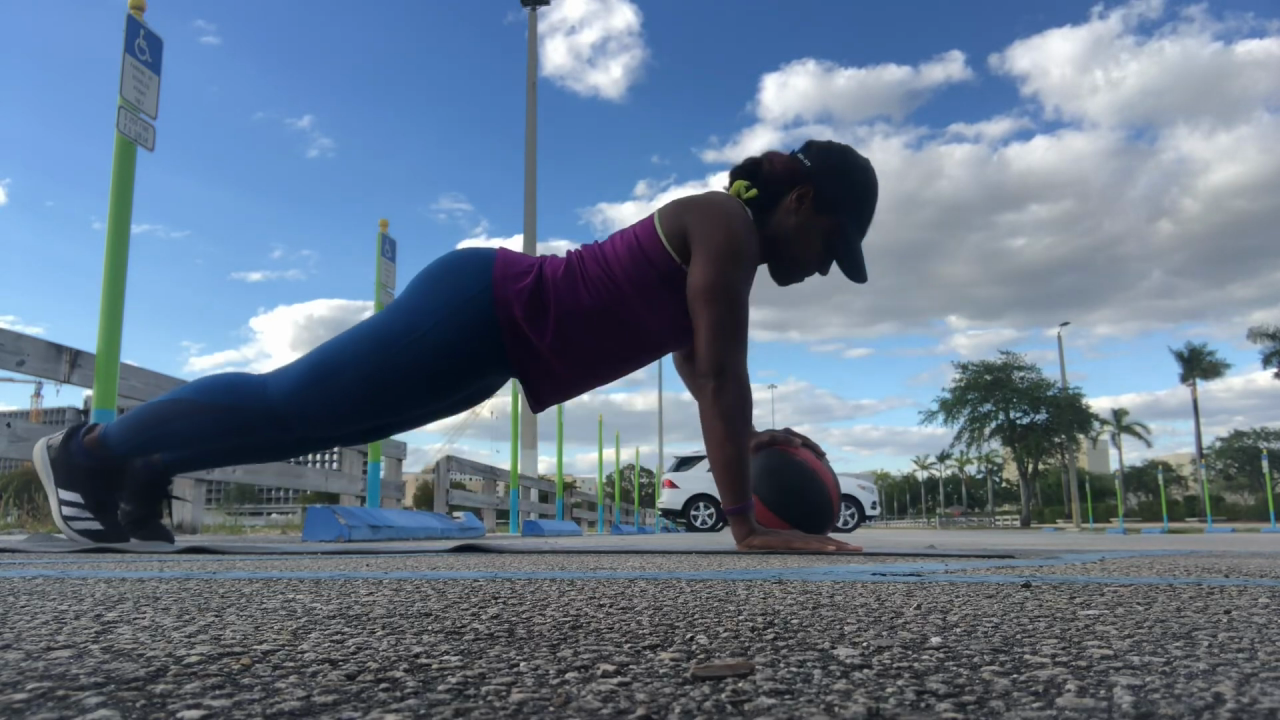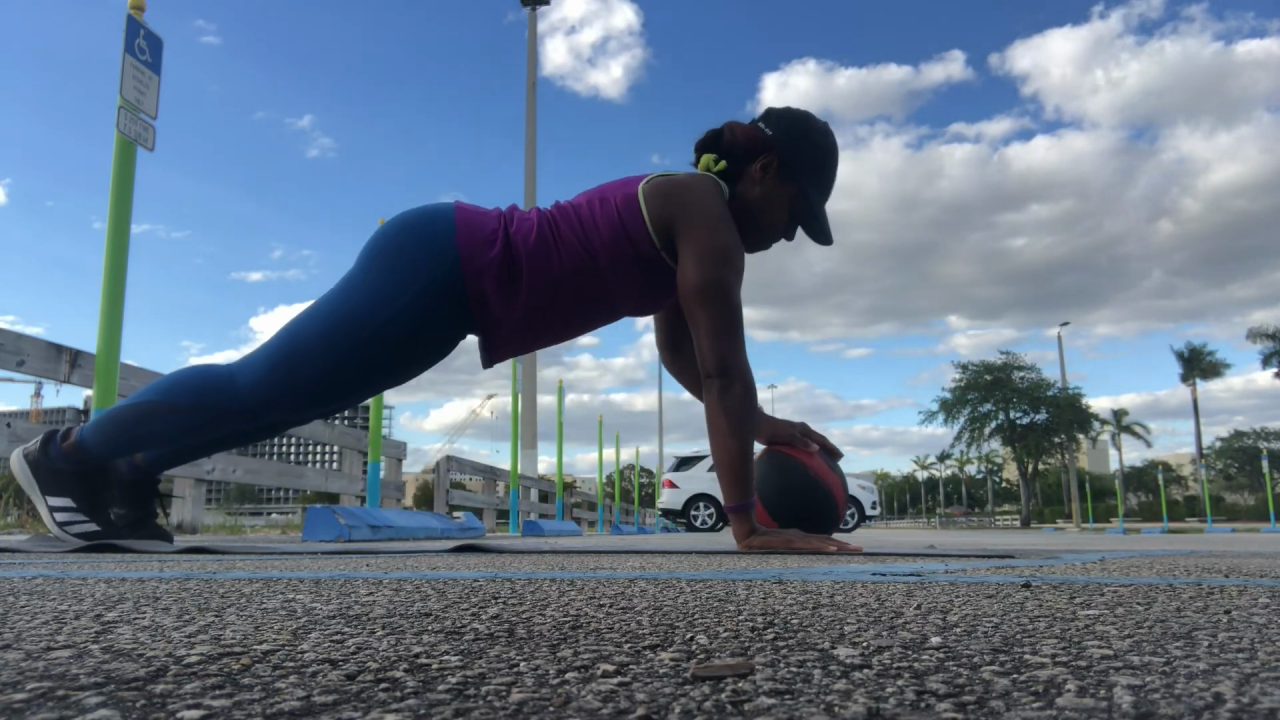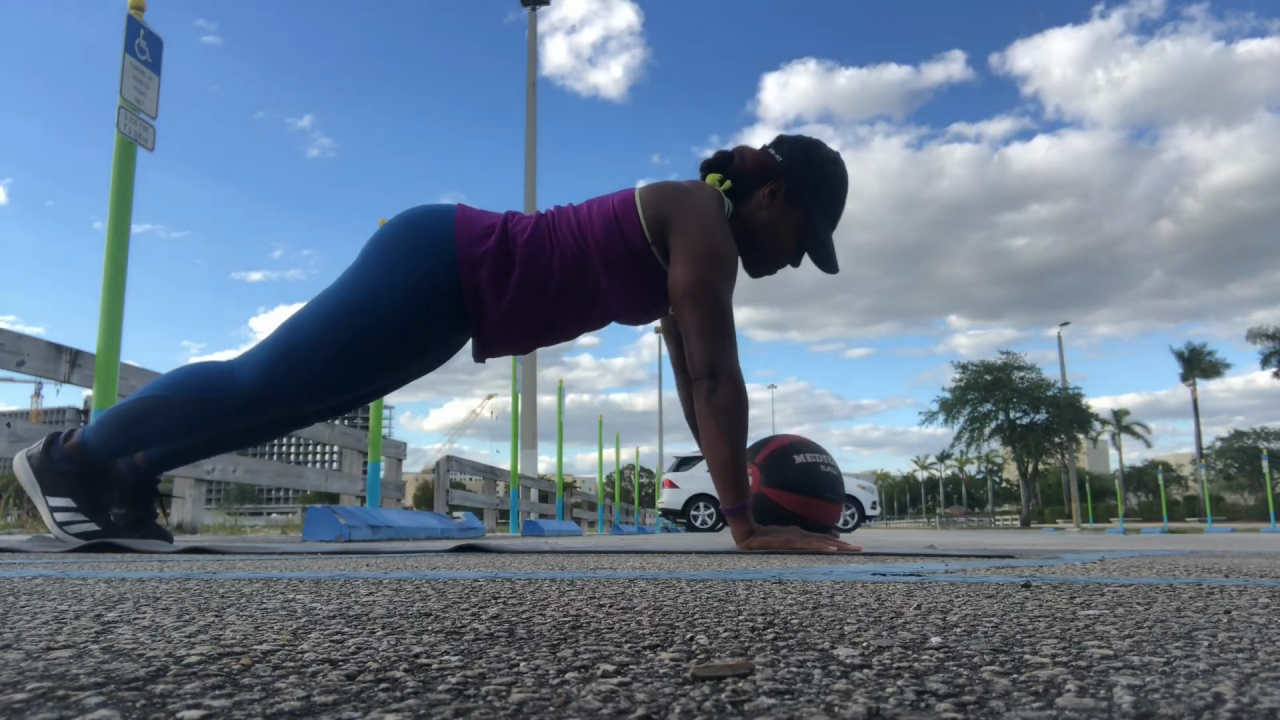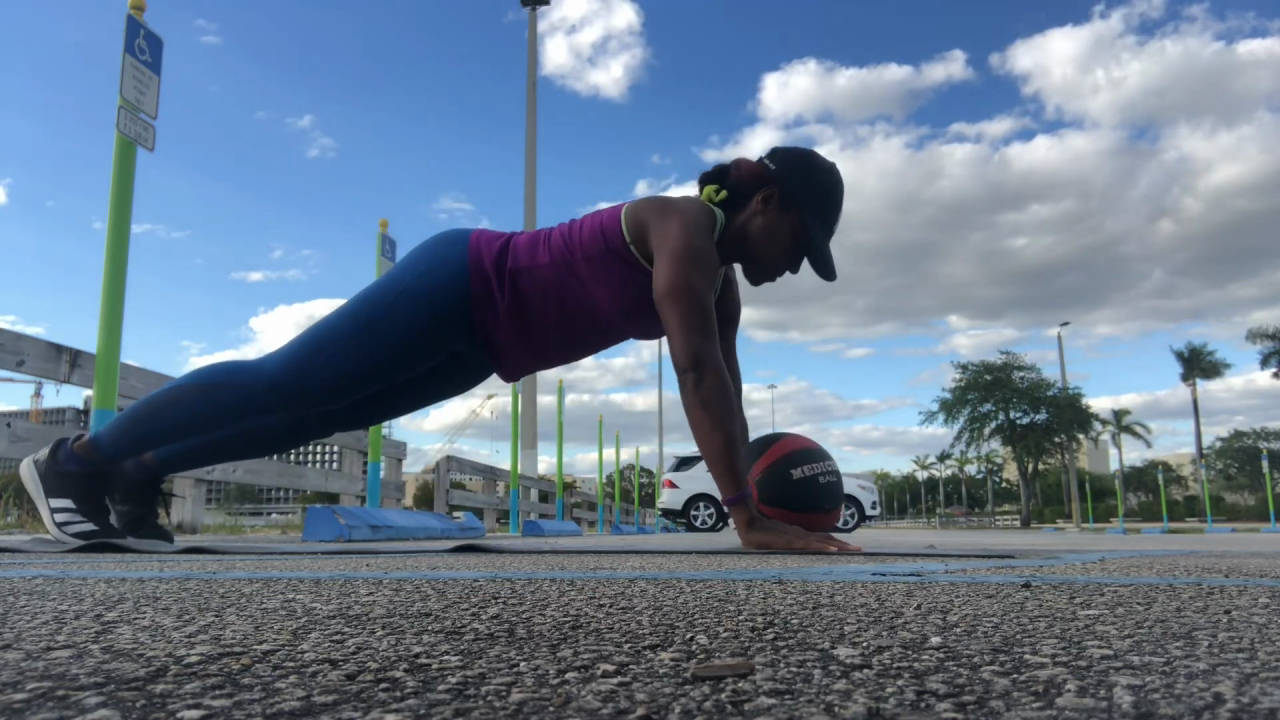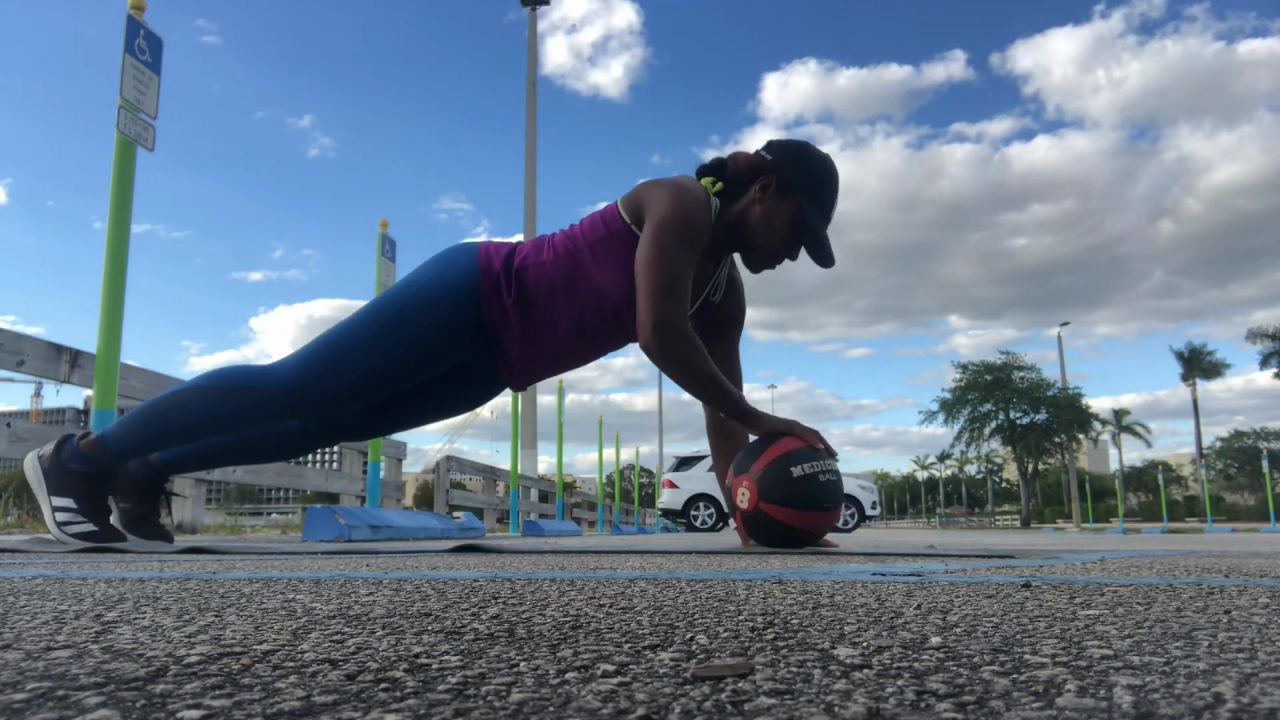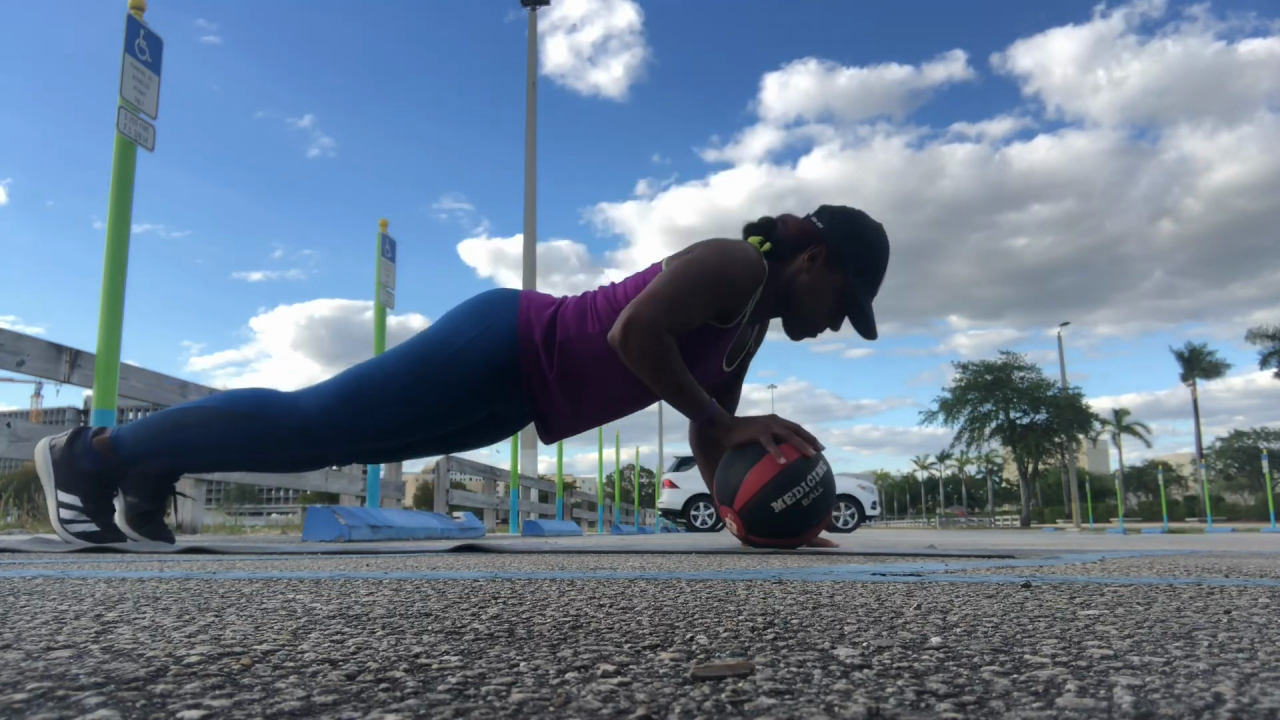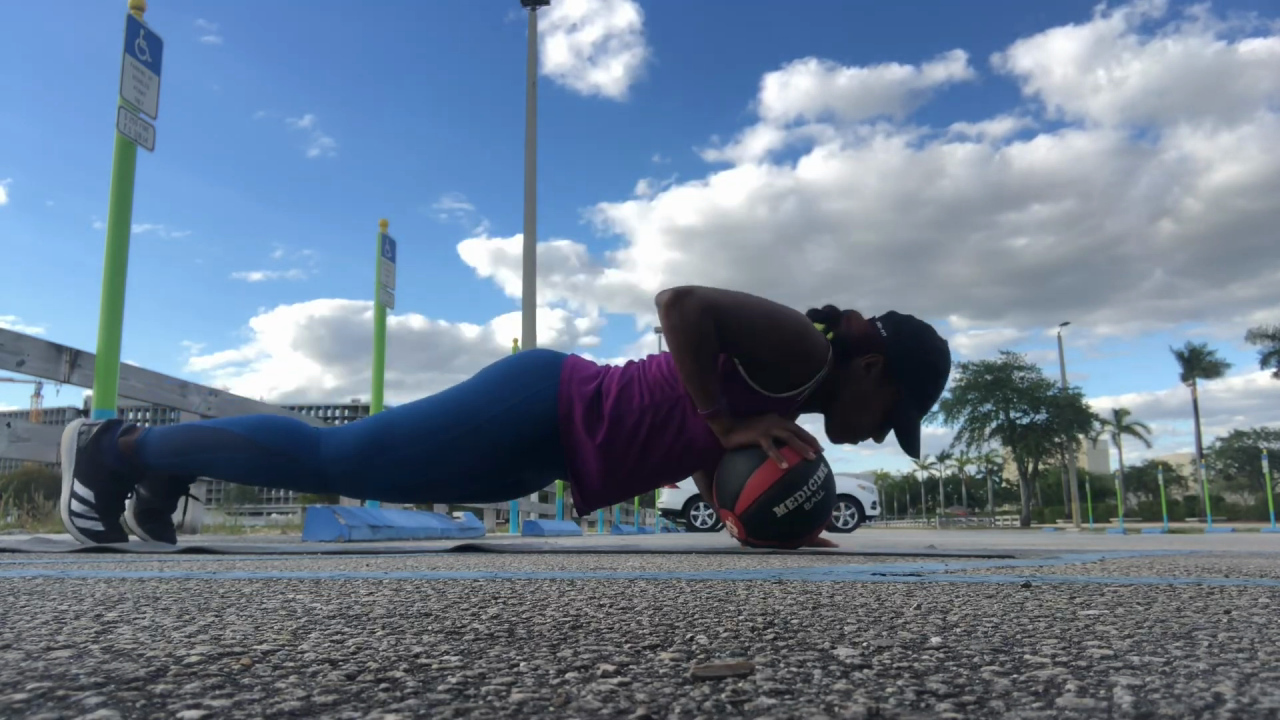
dt=0.4s
person 1, frame 1
left shoulder: (725, 248)
right shoulder: (727, 226)
left elbow: (695, 365)
right elbow: (720, 377)
left wrist: (744, 439)
right wrist: (744, 522)
left hip: (489, 334)
right hip: (475, 312)
left knee: (302, 417)
right knee: (284, 404)
left ankle: (141, 473)
right ankle: (86, 450)
person 1, frame 2
left shoulder: (684, 217)
right shoulder: (708, 212)
left elbow: (681, 352)
right elbow: (726, 369)
left wrist: (760, 425)
right wrist: (747, 523)
left hip: (450, 274)
right hip: (436, 272)
left knee: (282, 396)
right knee: (259, 388)
left ankle: (128, 476)
right ankle: (66, 453)
person 1, frame 3
left shoulder: (695, 251)
right shoulder: (703, 217)
left elbow: (696, 386)
right elbow: (716, 377)
left wrist: (743, 491)
right wrist: (746, 523)
left hip: (451, 304)
right hip: (435, 266)
left knee: (294, 402)
right knee: (258, 385)
left ankle: (131, 471)
right ankle: (68, 454)
person 1, frame 4
left shoulder: (719, 285)
right shoulder: (682, 224)
left elbow: (723, 400)
right elbow: (694, 371)
left wrist: (746, 506)
right wrist: (752, 511)
left hip: (476, 348)
right hip: (457, 285)
left knee: (317, 413)
right knee: (277, 385)
left ankle: (139, 475)
right ankle: (76, 460)
person 1, frame 5
left shoulder: (723, 287)
right shoulder: (682, 203)
left elbow: (721, 409)
right elbow: (657, 331)
right wrist: (747, 413)
left hip: (492, 361)
right hip: (470, 298)
left knee: (321, 423)
right knee: (286, 390)
left ankle: (146, 474)
right ankle: (79, 457)
person 1, frame 6
left shoulder: (750, 330)
right shoulder: (738, 269)
left elbow: (708, 441)
right elbow: (631, 330)
right wrist: (715, 418)
left hip: (515, 394)
right hip: (503, 349)
left knee: (329, 438)
right knee: (305, 421)
left ankle: (152, 472)
right ankle: (91, 452)
person 1, frame 7
left shoulder: (783, 392)
right shoulder: (801, 350)
left elbow: (709, 472)
right elbow: (680, 299)
right wrist: (728, 423)
left hip: (546, 442)
right hip: (537, 413)
left knee: (343, 460)
right knee: (329, 459)
left ankle: (164, 468)
right ankle: (116, 445)
